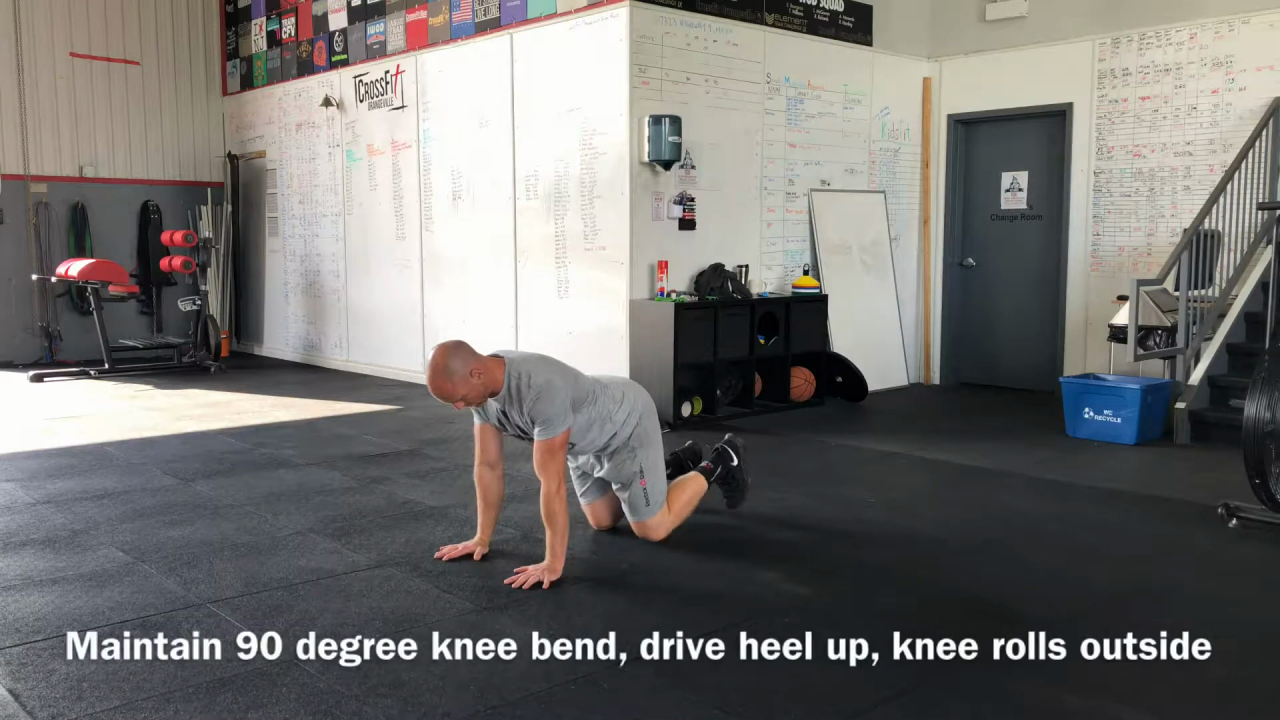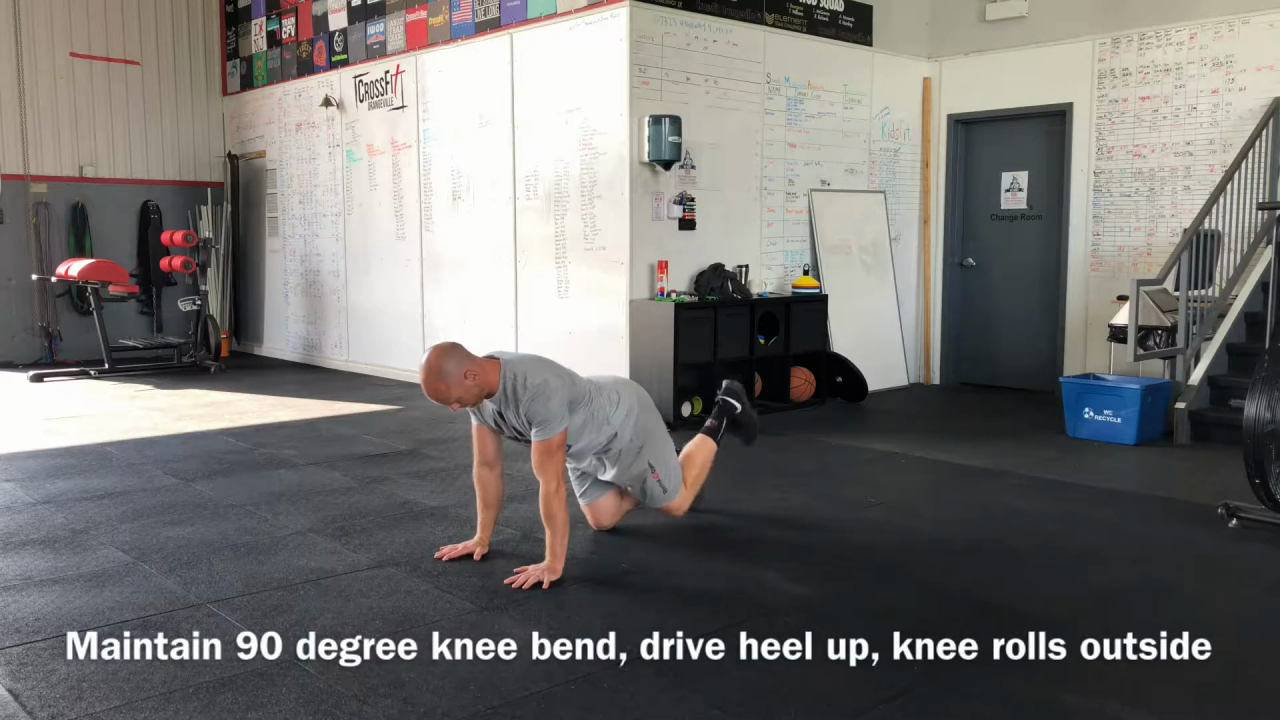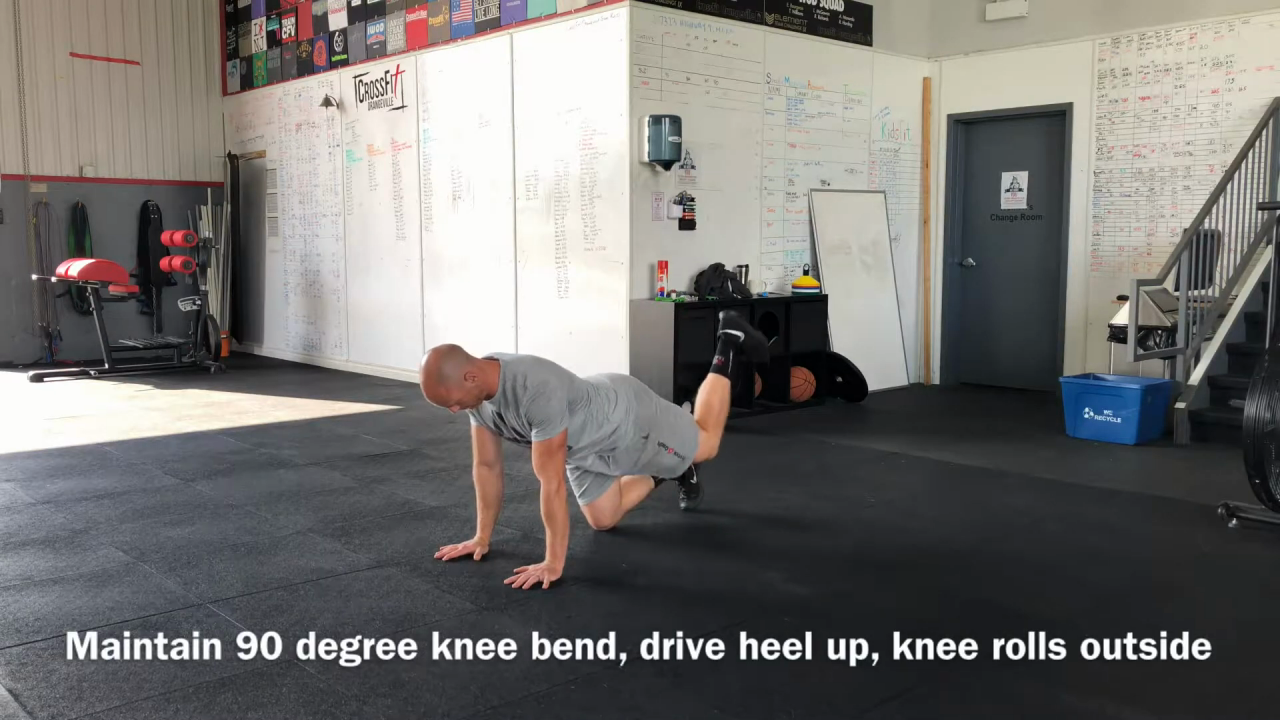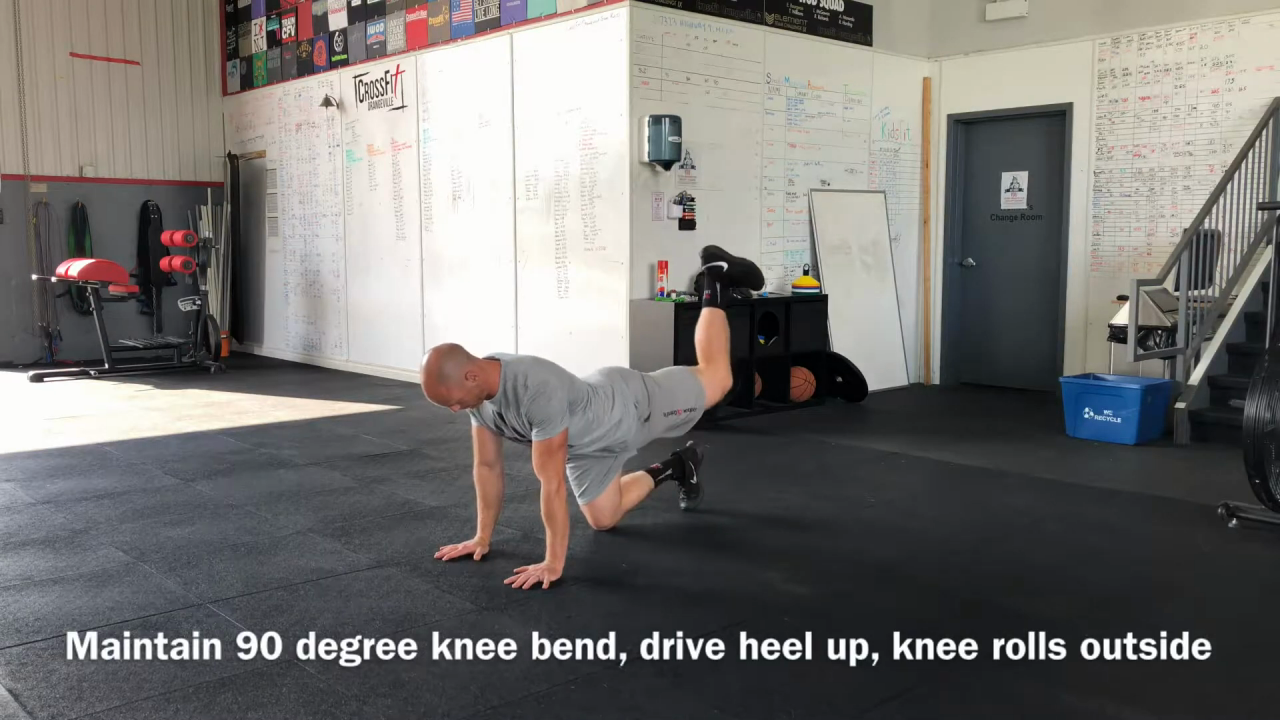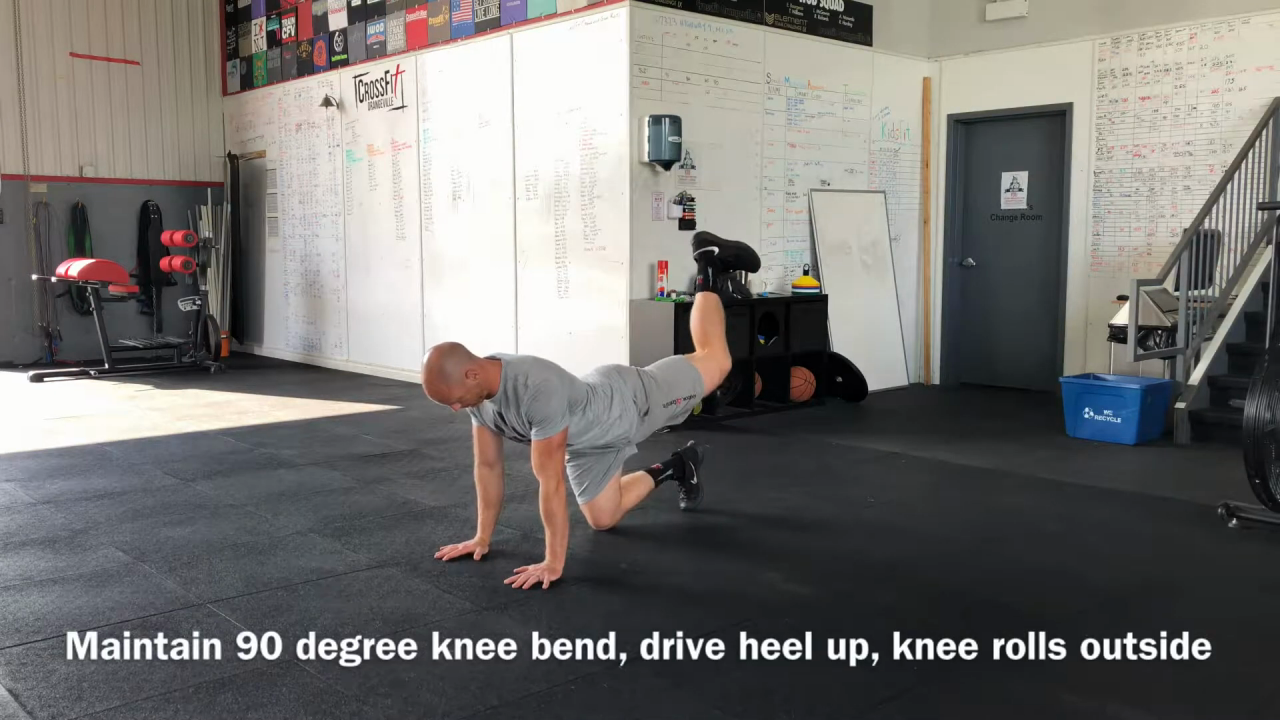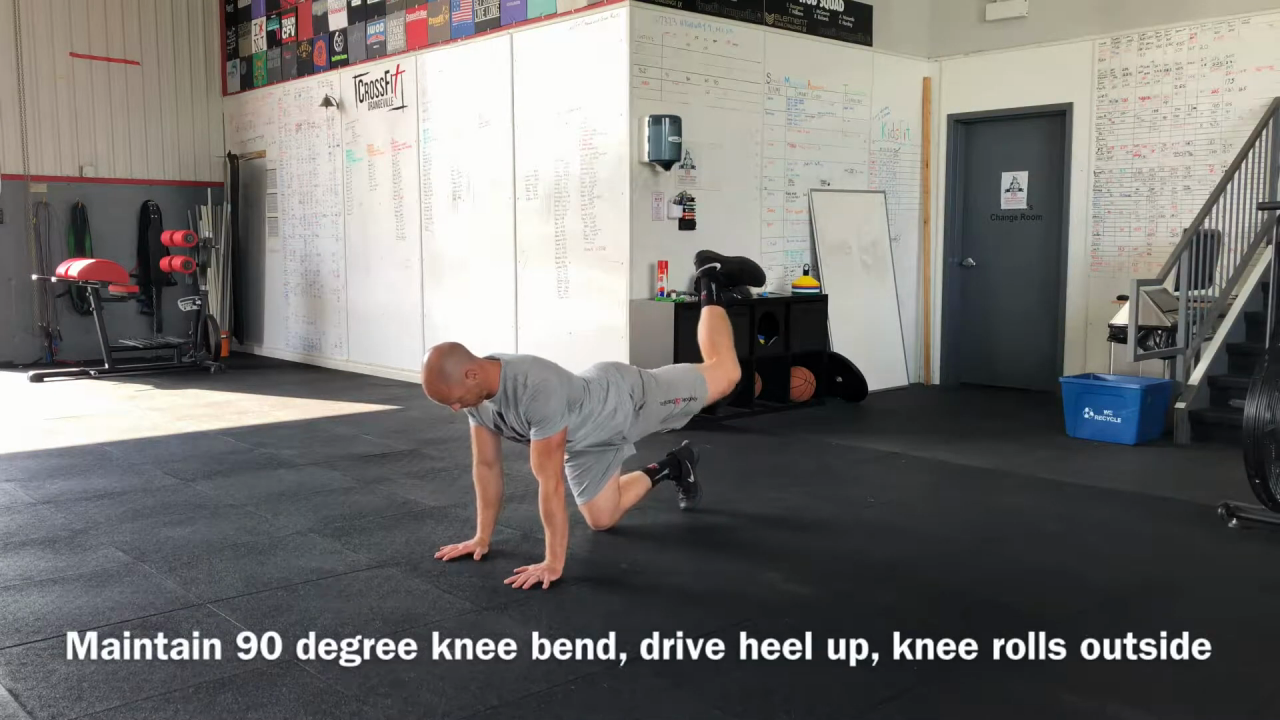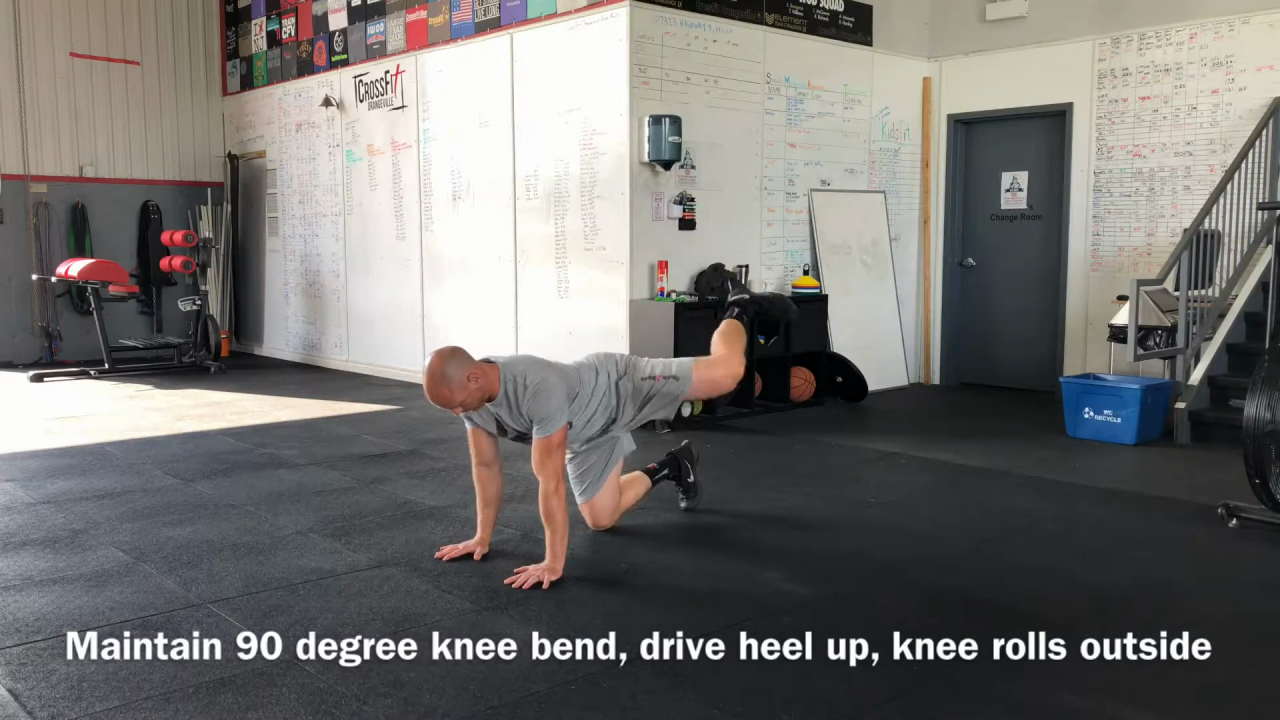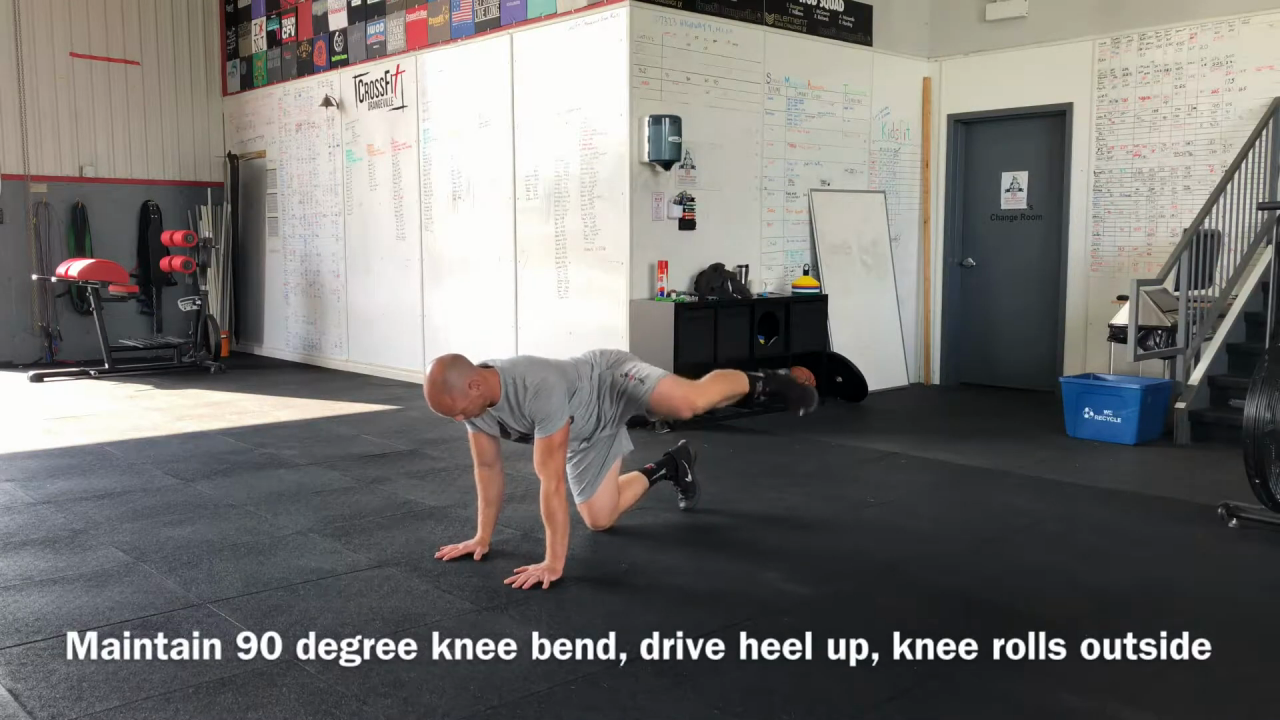
dt=0.3s
person 1, frame 1
left shoulder: (541, 389)
right shoulder: (481, 386)
left elbow: (552, 481)
right elbow: (488, 466)
left wrist: (554, 562)
right wrist: (482, 538)
left hip: (626, 422)
right hip: (587, 438)
left knee: (654, 528)
right knee: (603, 522)
left ankle: (717, 463)
right ankle: (674, 464)
person 1, frame 2
left shoulder: (536, 389)
right shoulder: (477, 387)
left elbow: (551, 481)
right elbow: (487, 466)
left wrist: (554, 562)
right wrist: (482, 537)
left hip: (624, 423)
right hip: (585, 440)
left knee: (676, 502)
right knee: (603, 521)
left ankle: (724, 412)
right ankle: (668, 463)
person 1, frame 3
left shoulder: (536, 391)
right shoulder: (476, 391)
left elbow: (552, 483)
right elbow: (487, 468)
left wrist: (553, 563)
right wrist: (482, 539)
left hip: (624, 417)
left knee: (706, 441)
right knee: (604, 519)
left ankle: (728, 343)
right ankle: (668, 473)
person 1, frame 4
left shoulder: (538, 391)
right shoulder: (477, 393)
left elbow: (552, 482)
right elbow: (487, 467)
left wrist: (554, 563)
right wrist: (482, 538)
left hip: (628, 408)
left knee: (716, 379)
right knee: (604, 520)
left ankle: (716, 281)
right ankle: (673, 468)
person 1, frame 5
left shoulder: (538, 389)
right shoulder: (477, 391)
left elbow: (552, 481)
right elbow: (488, 466)
left wrist: (554, 562)
right wrist: (483, 537)
left hip: (626, 404)
left knee: (715, 364)
right knee: (604, 519)
left ankle: (709, 268)
right ankle: (673, 468)
person 1, frame 6
left shoulder: (538, 389)
right shoulder: (476, 392)
left elbow: (550, 481)
right elbow: (487, 466)
left wrist: (554, 562)
right wrist: (482, 537)
left hip: (624, 400)
left knee: (724, 374)
right knee: (602, 520)
left ankle: (712, 284)
right ankle: (668, 469)
person 1, frame 7
left shoulder: (538, 389)
right shoulder: (471, 395)
left elbow: (551, 481)
right elbow: (486, 467)
left wrist: (554, 561)
right wrist: (482, 536)
left hip: (618, 384)
left knee: (726, 375)
right knee: (602, 519)
left ankle: (740, 312)
right ankle: (670, 467)
person 1, frame 8
left shoulder: (538, 389)
right shoulder: (473, 400)
left elbow: (552, 479)
right elbow: (488, 468)
left wrist: (554, 561)
right wrist: (482, 537)
left hip: (610, 381)
right hip: (586, 432)
left knee: (691, 402)
right knee: (599, 520)
left ankle: (761, 384)
right ankle: (668, 466)
